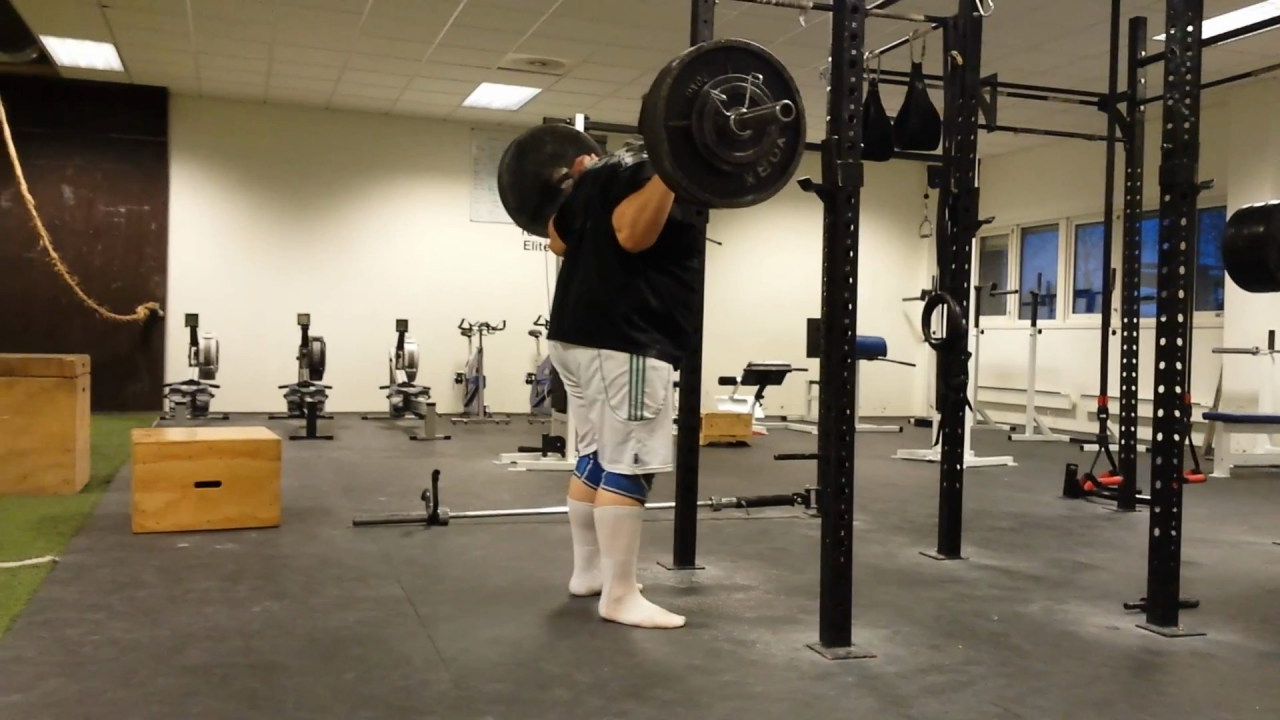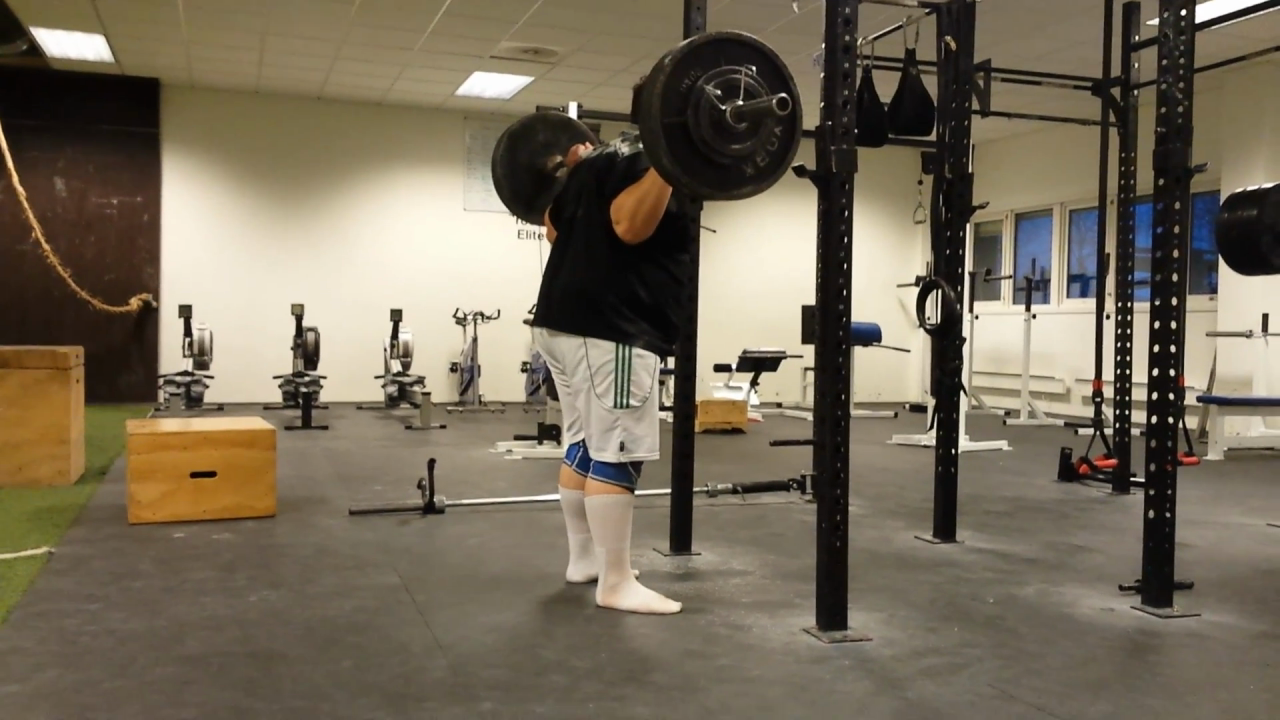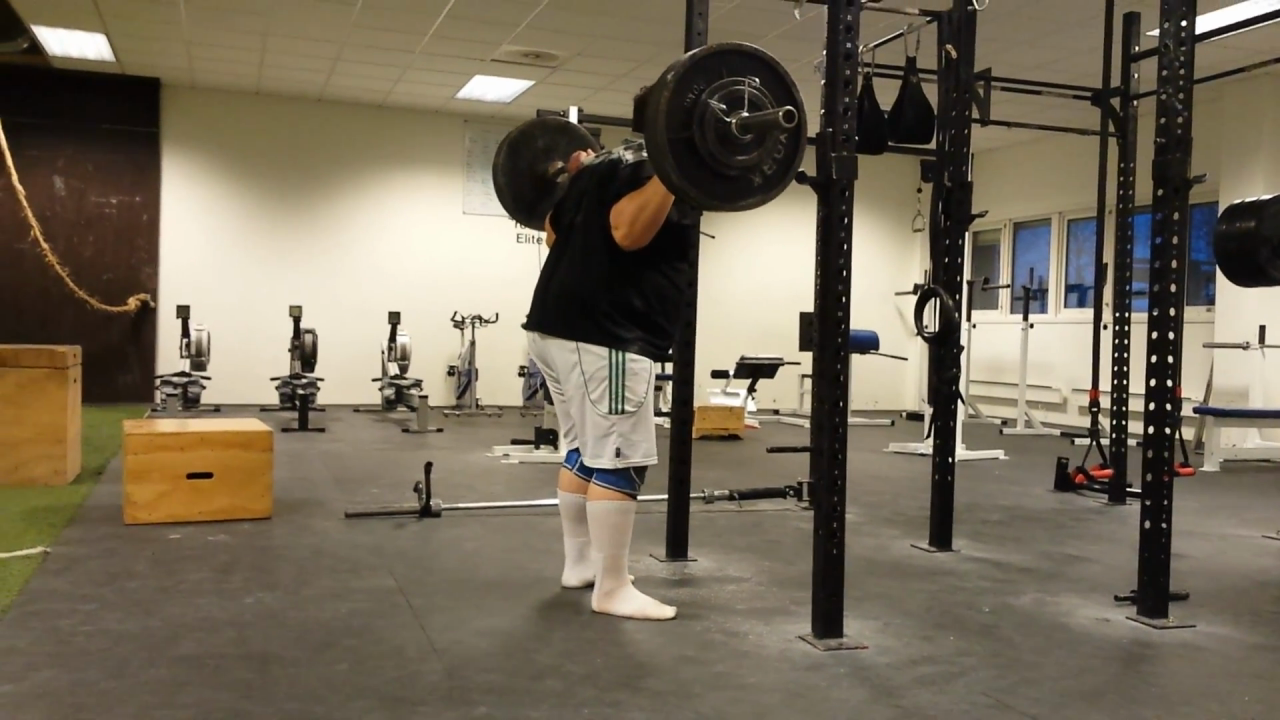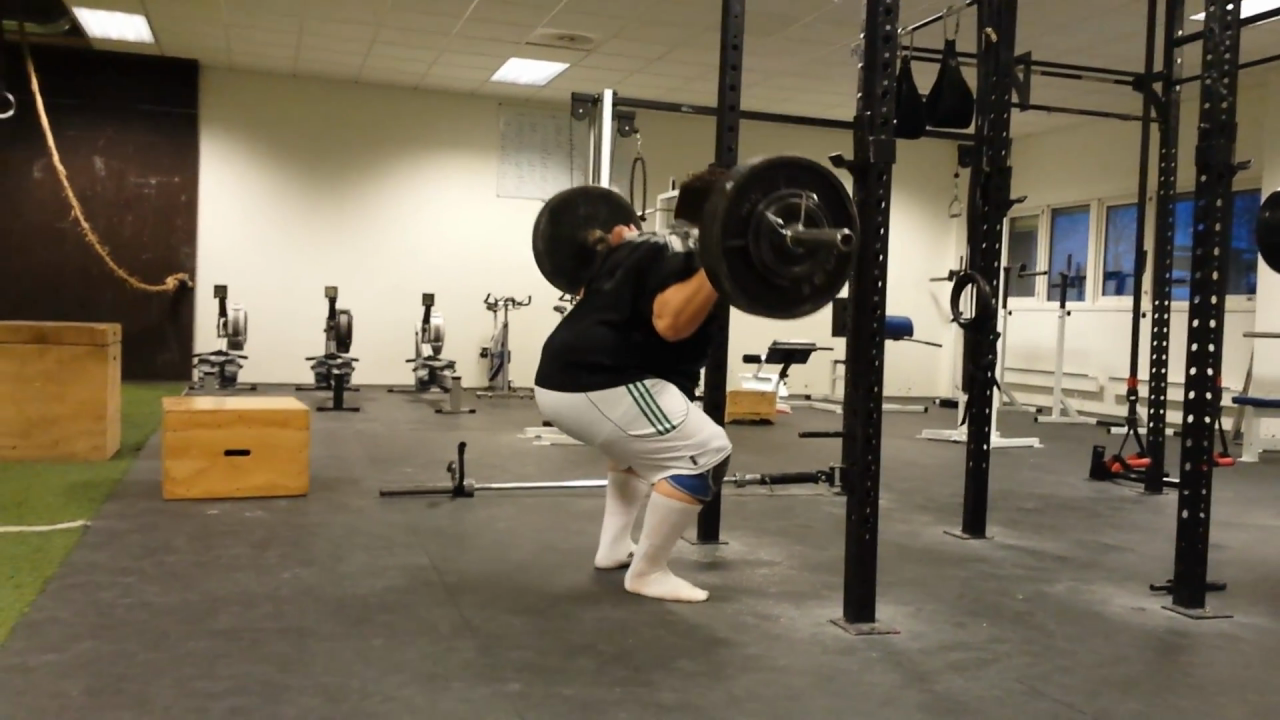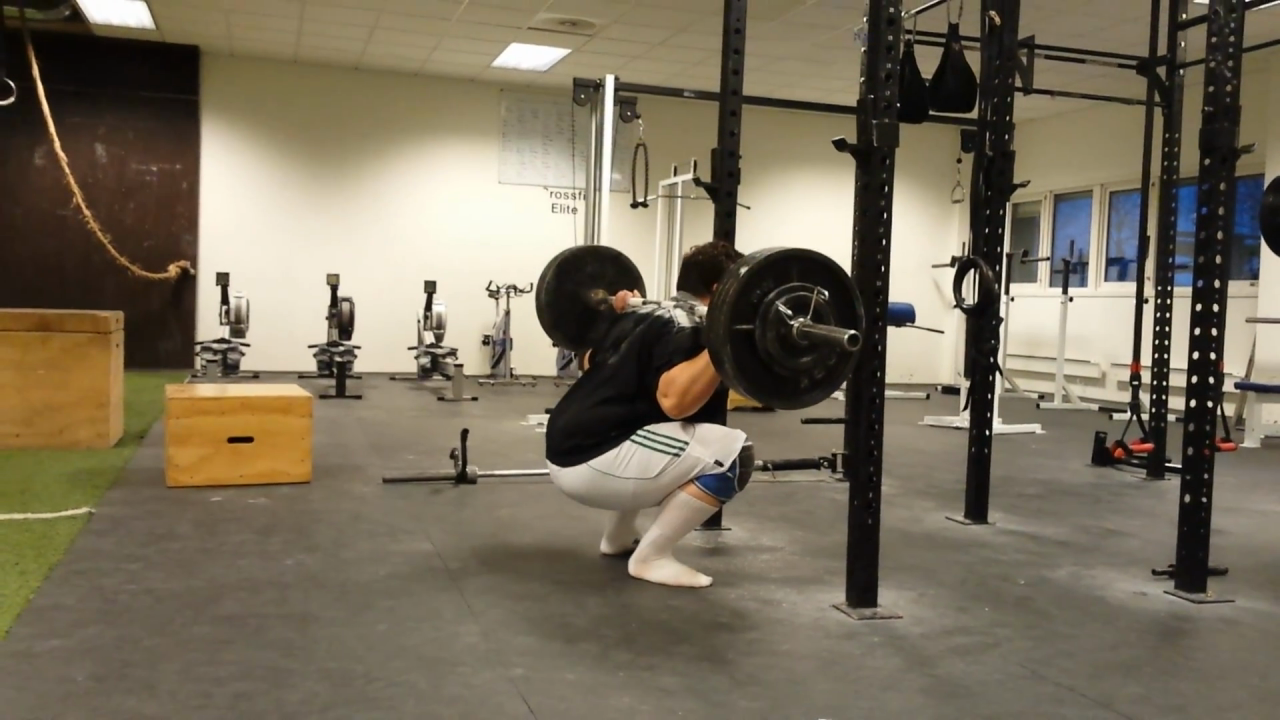
dt=1s
person 1, frame 1
left shoulder: (602, 172)
right shoulder: (646, 171)
left elbow: (559, 240)
right elbow: (633, 234)
left wrist: (578, 183)
left hip: (579, 335)
right hip: (621, 342)
left knee: (596, 459)
right knee: (628, 467)
left ankle: (588, 571)
right ankle: (620, 596)
person 1, frame 2
left shoulder: (597, 164)
right shoulder: (642, 165)
left elbow: (554, 230)
right elbow: (630, 225)
left wrist: (572, 173)
left hip: (565, 323)
right hip: (609, 331)
left knee: (584, 448)
right knee: (615, 455)
left ankle: (584, 559)
right ankle: (616, 583)
person 1, frame 3
left shoulder: (601, 170)
right shoulder: (647, 172)
left elbow: (554, 234)
right elbow: (628, 231)
left wrist: (571, 180)
left hip: (558, 328)
right hip: (602, 337)
left knee: (584, 453)
right knee: (618, 461)
left ankle: (579, 564)
right ankle: (612, 588)
person 1, frame 4
left shoulder: (639, 244)
right shoulder: (687, 257)
left elbow: (590, 296)
right elbow: (670, 321)
left wrist: (611, 248)
left hip: (558, 380)
right hip: (596, 384)
left knee: (642, 446)
right knee: (705, 455)
left ankle: (613, 547)
right ankle: (647, 572)
person 1, frame 5
left shoulder: (641, 314)
right shoulder: (687, 331)
left elbow: (590, 364)
right elbow: (674, 401)
left wrist: (617, 315)
left hip: (568, 452)
right hip: (596, 462)
right knee: (733, 455)
left ankle: (620, 535)
right ankle: (651, 557)
